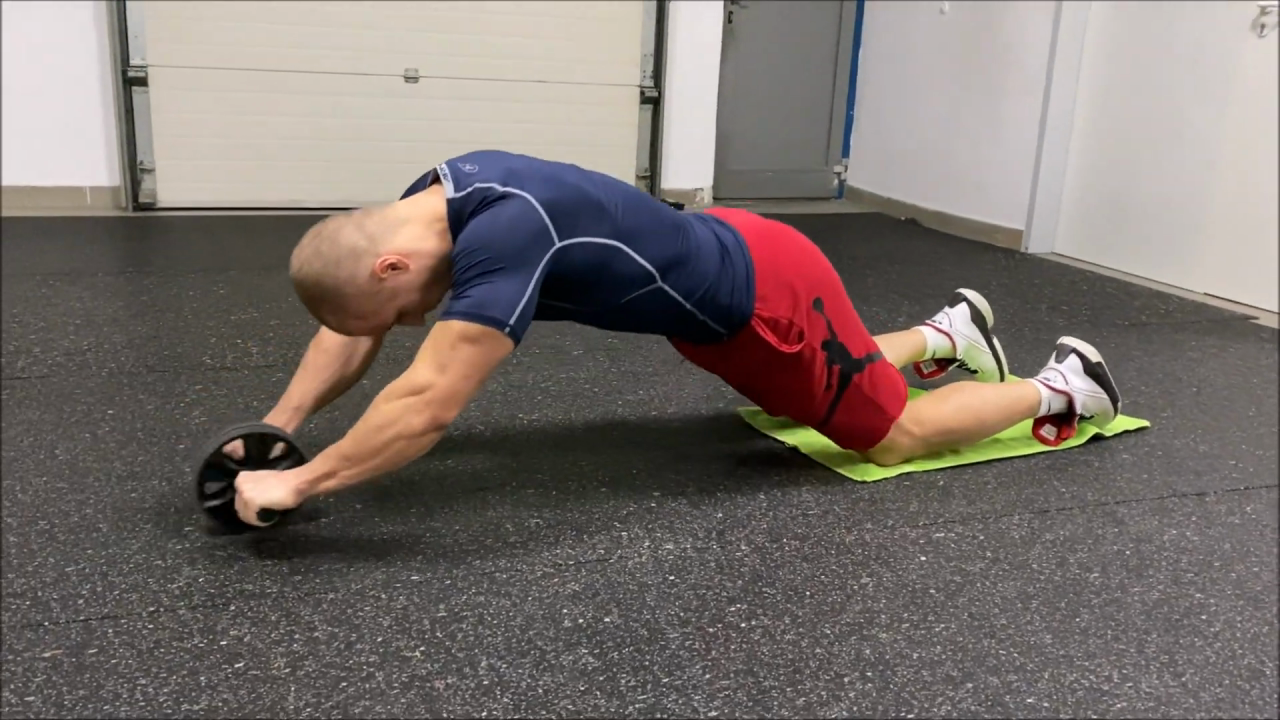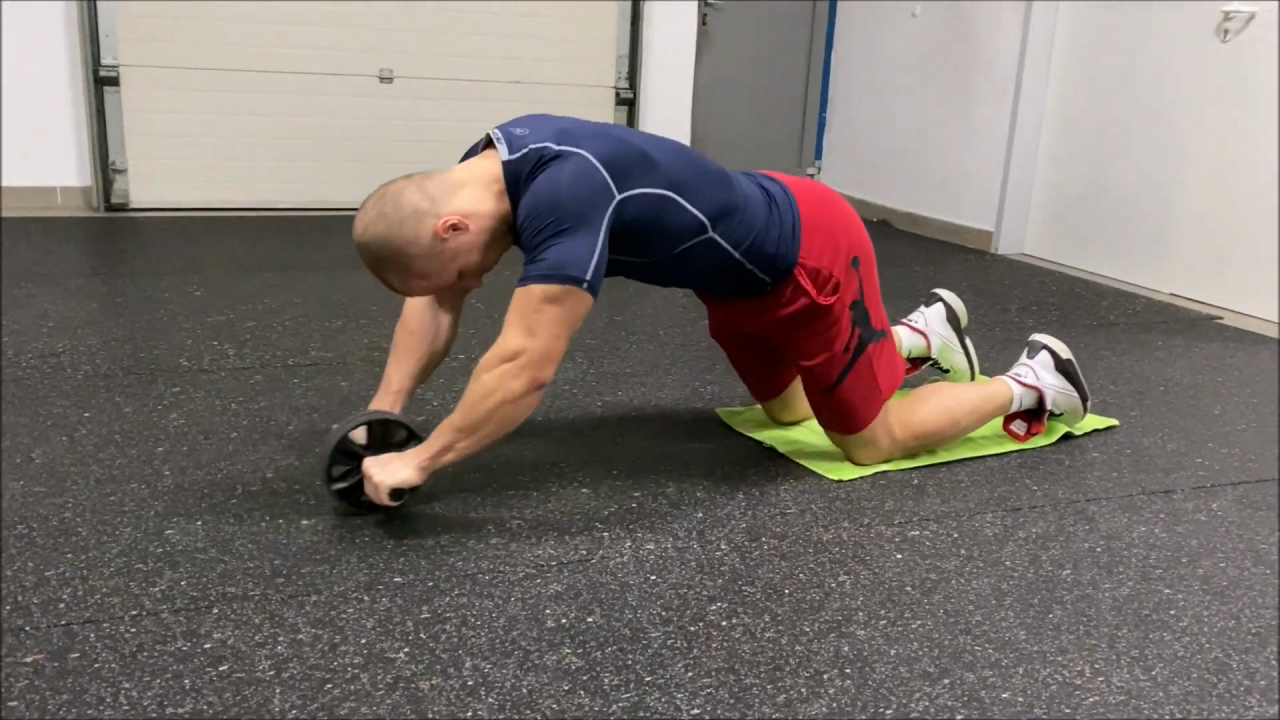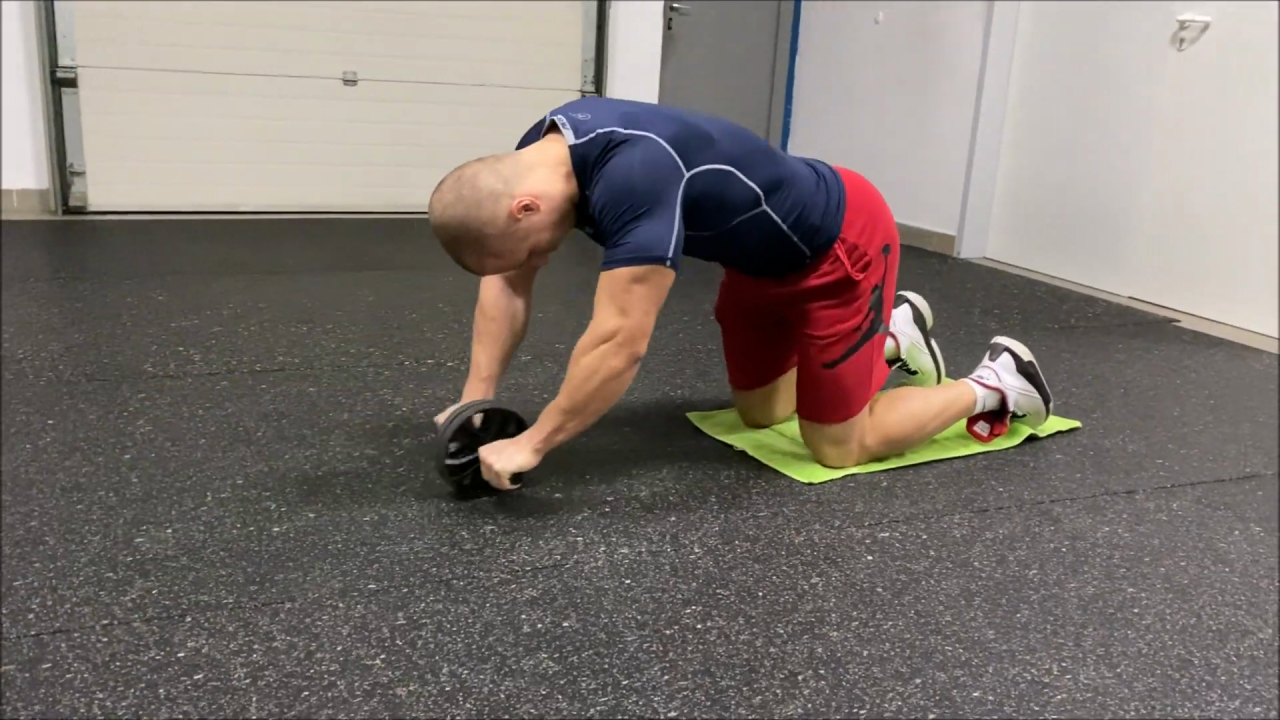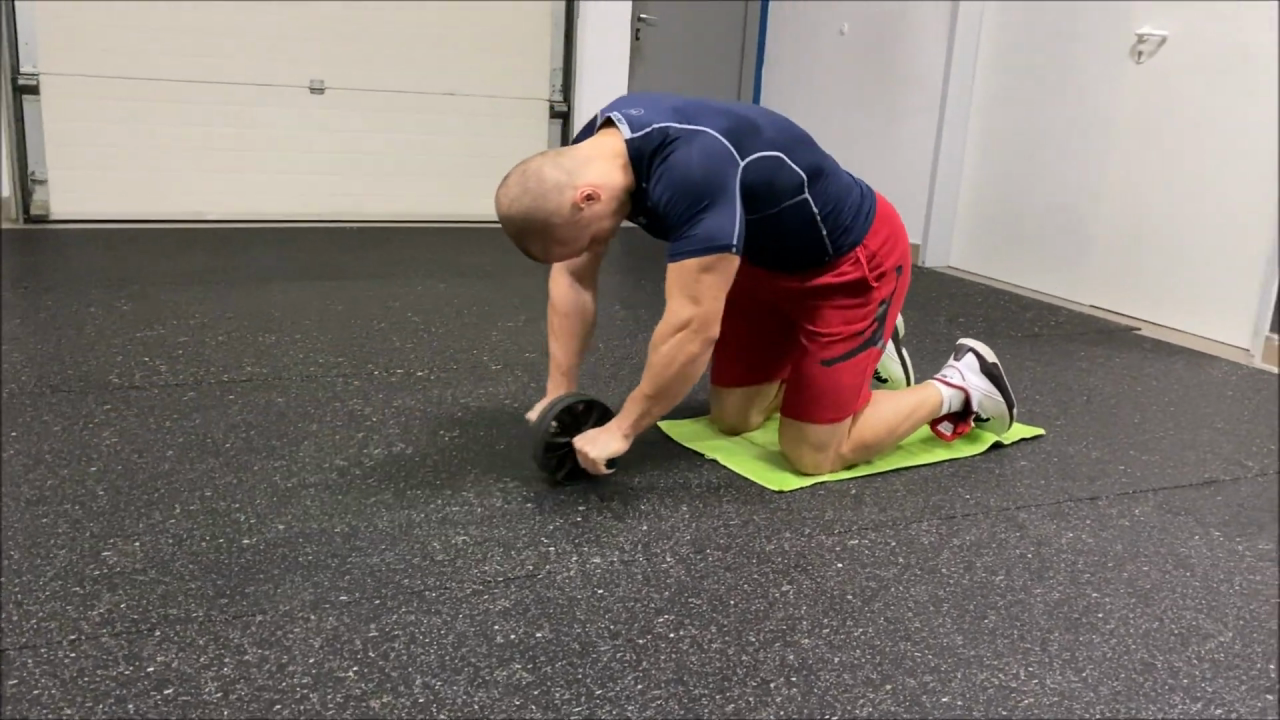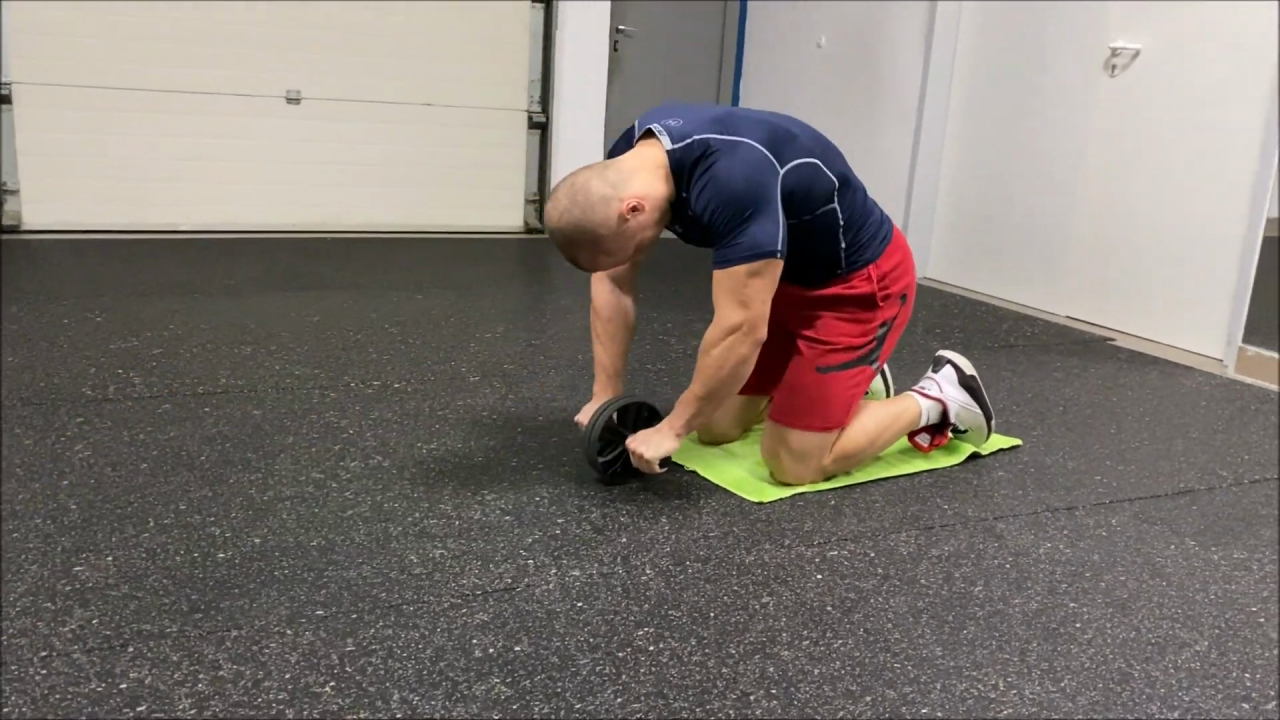
dt=0.3s
person 1, frame 1
left shoulder: (499, 233)
right shoulder: (427, 202)
left elbow: (428, 404)
right elbow: (353, 331)
left wrist: (299, 486)
right wrist: (281, 424)
left hip: (770, 294)
right hip: (724, 269)
left knee: (890, 436)
right knee: (803, 409)
left ankle: (1059, 388)
right ankle: (946, 335)
person 1, frame 2
left shoulder: (561, 196)
right shoulder: (487, 169)
left elbow: (524, 367)
right elbow: (435, 305)
left wrist: (418, 461)
right wrist: (384, 410)
left hip: (807, 254)
right hip: (754, 249)
left knee: (871, 439)
right knee: (787, 411)
left ankle: (1030, 384)
right ankle: (921, 332)
person 1, frame 3
left shoulder: (632, 177)
right shoulder: (537, 156)
left elbow: (619, 343)
right elbow: (505, 287)
left wrist: (532, 447)
right wrist: (477, 398)
left hip: (841, 245)
right hip: (765, 249)
left knee: (835, 445)
right knee: (759, 412)
left ankle: (992, 386)
right ankle: (892, 337)
person 1, frame 4
left shoulder: (692, 169)
right shoulder: (589, 155)
left elbow: (693, 328)
right elbow: (572, 279)
left wrist: (620, 431)
right wrist: (558, 392)
left hip: (855, 257)
right hip: (776, 256)
left knee: (812, 454)
right knee: (732, 418)
left ankle: (957, 388)
right ankle: (865, 348)
person 1, frame 5
left shoulder: (733, 179)
right shoulder: (627, 162)
left elbow: (741, 329)
right elbow: (611, 284)
left wrist: (671, 429)
right wrist: (604, 395)
left hip: (860, 280)
right hip: (783, 275)
left knee: (793, 462)
right knee: (714, 427)
left ankle: (933, 400)
right ankle: (842, 370)
